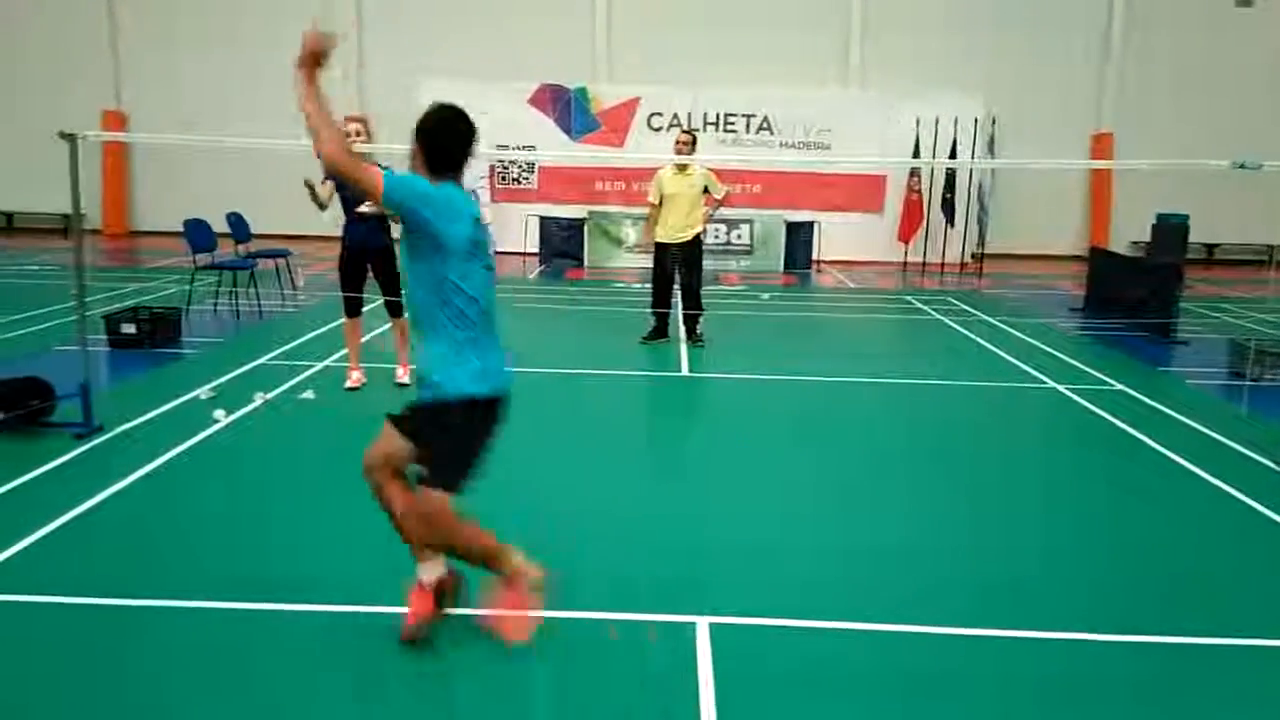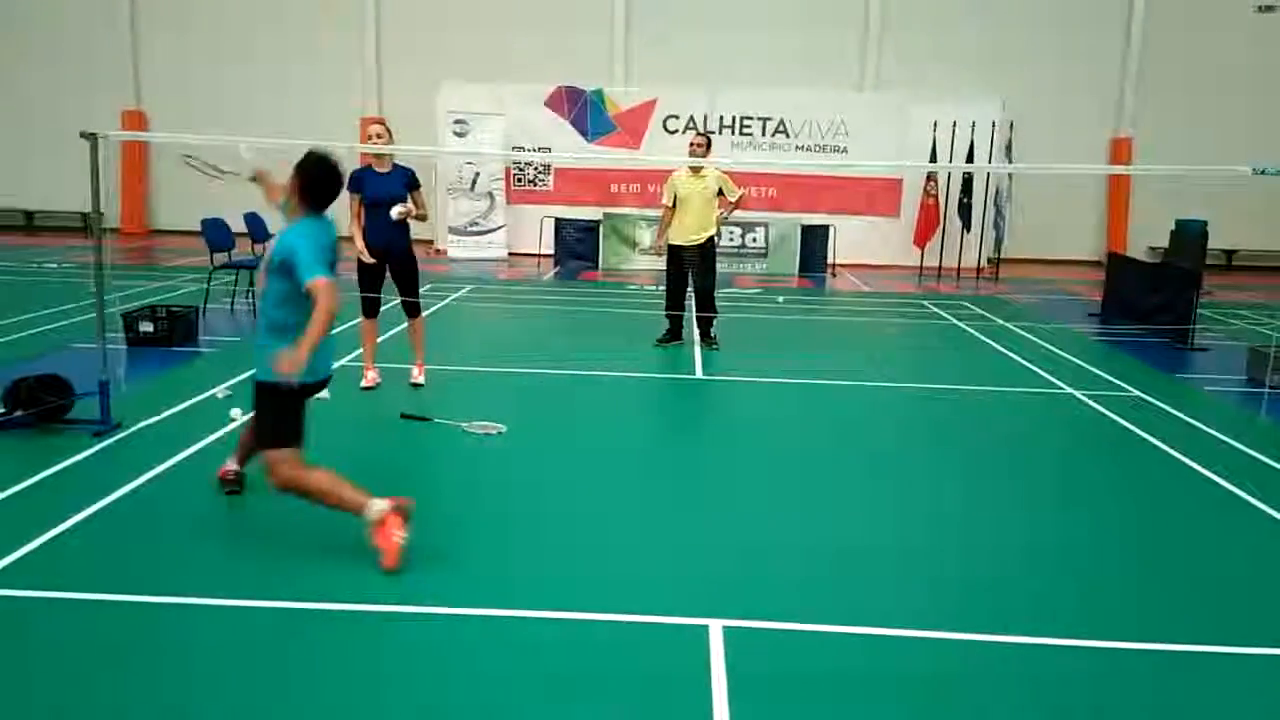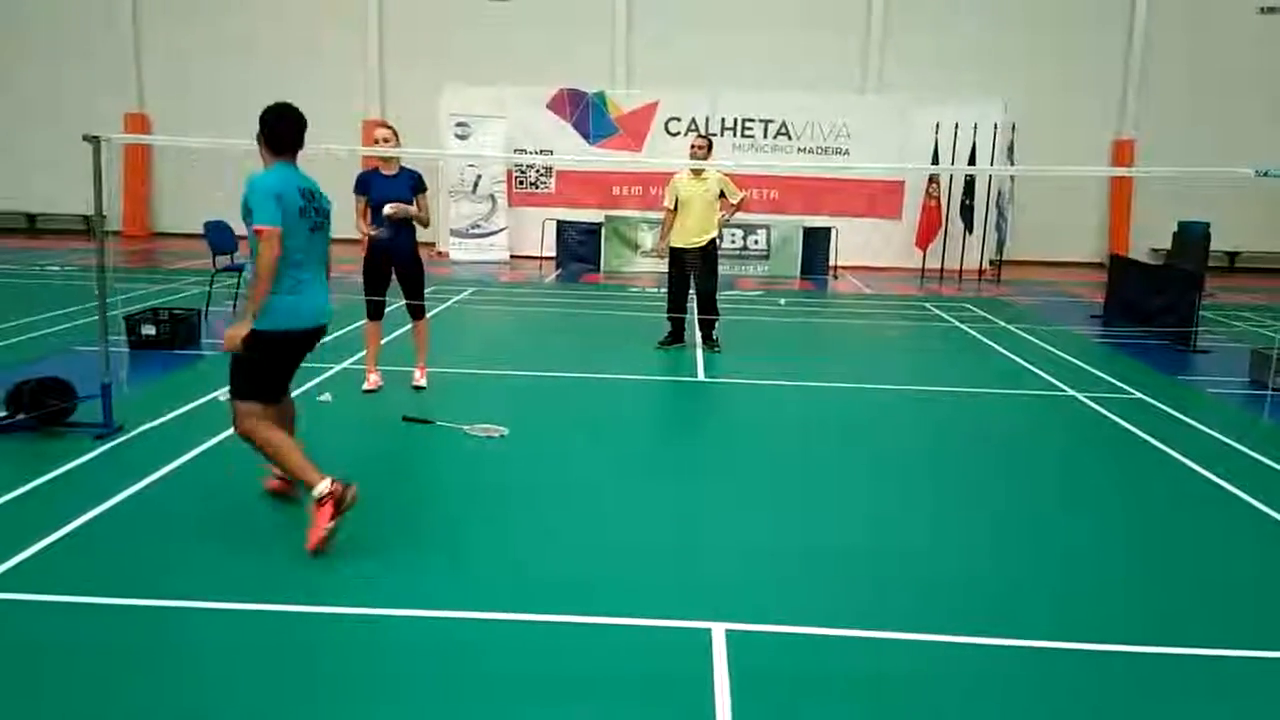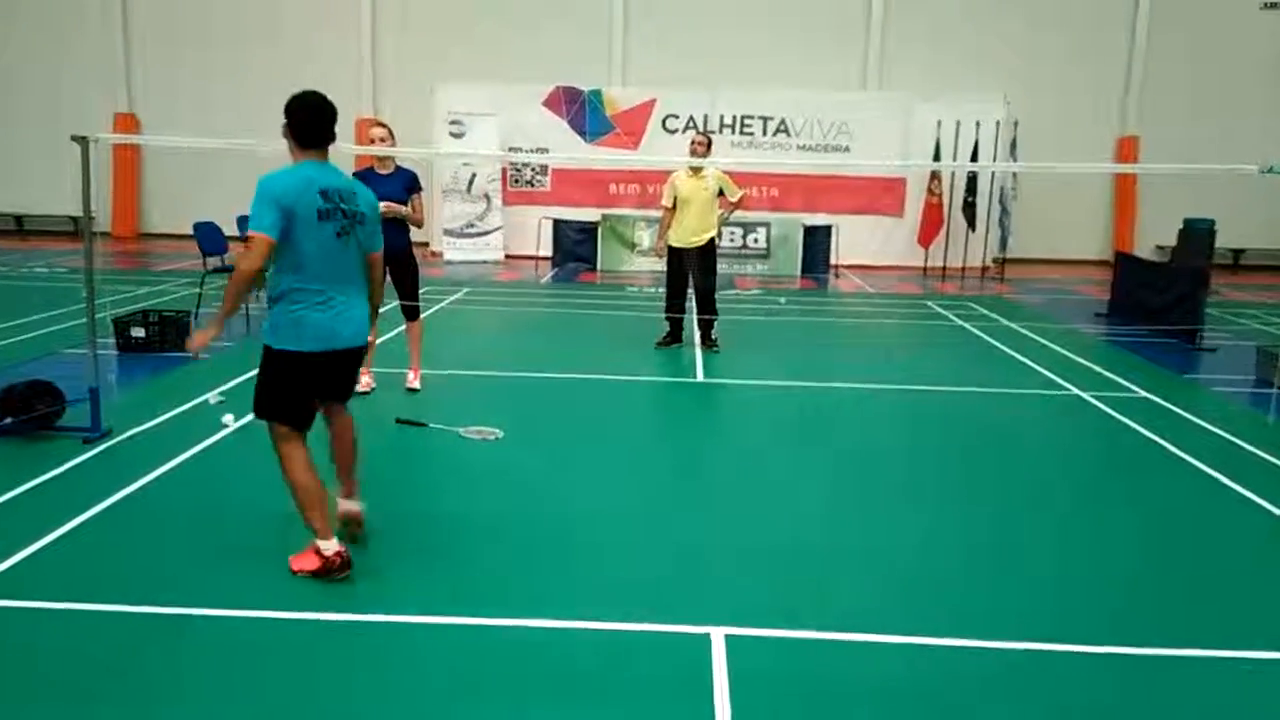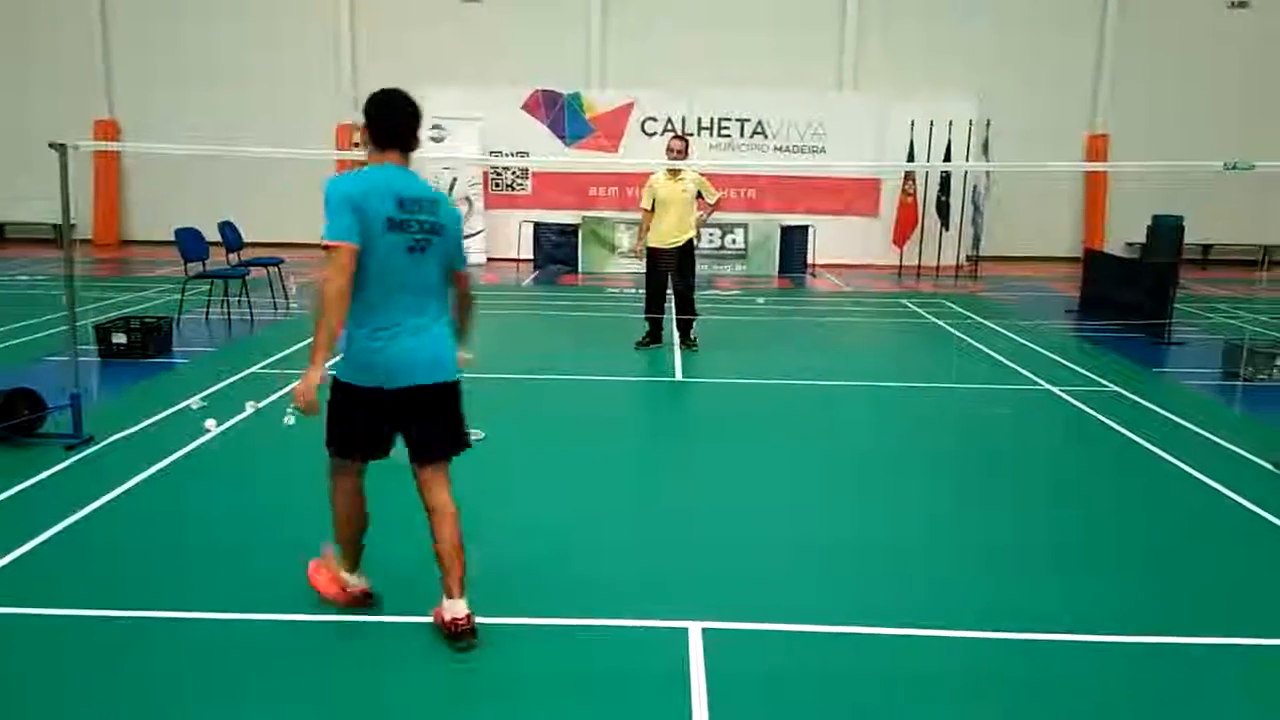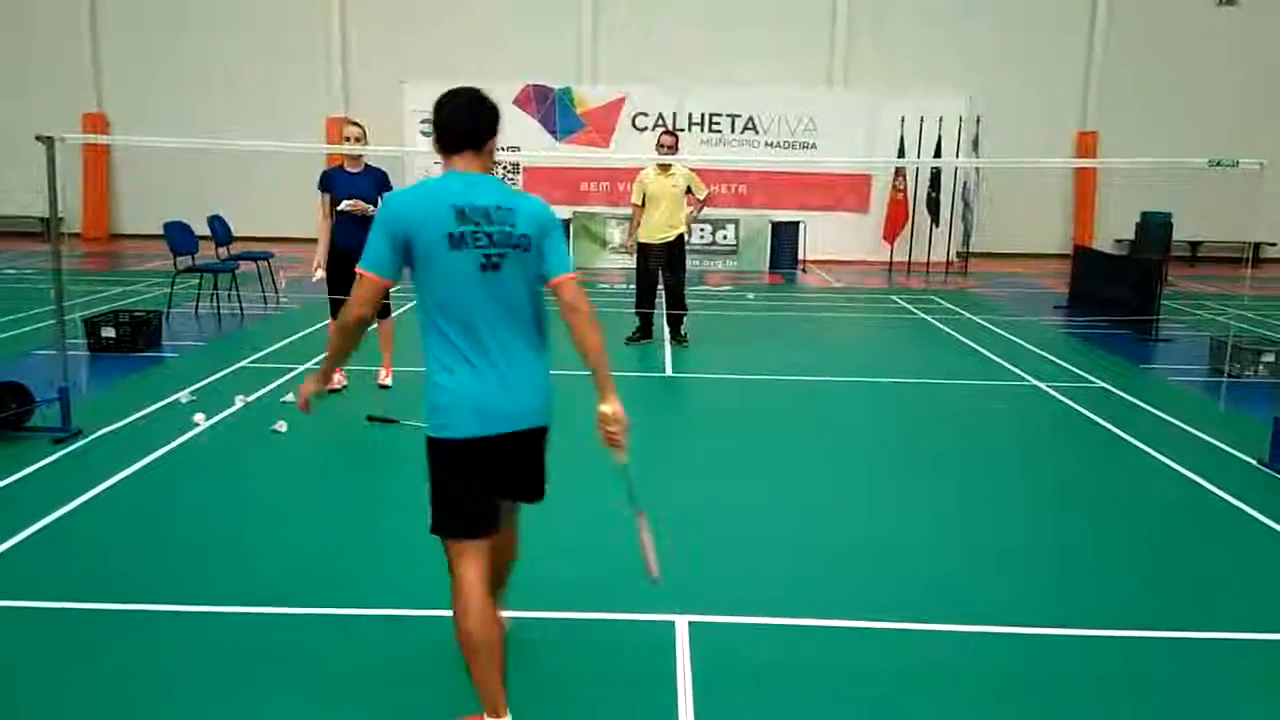
dt=0.4s
person 1, frame 1
left shoulder: (428, 200)
right shoulder: (458, 205)
left elbow: (337, 159)
left wrist: (308, 74)
left hip: (465, 387)
right hip: (449, 383)
left knee: (430, 510)
right knee: (380, 463)
left ankle: (518, 574)
right ankle: (435, 579)
person 1, frame 2
left shoulder: (299, 238)
right shoulder: (318, 224)
left elbow: (327, 302)
right elbow: (292, 208)
left wrist: (302, 351)
right wrist: (267, 182)
left hip: (289, 369)
right hip: (293, 364)
left knee: (286, 470)
right knee: (262, 425)
left ankle: (379, 510)
right ankle: (238, 467)
person 1, frame 3
left shoulder: (263, 184)
right shoulder: (312, 189)
left elbow: (271, 252)
left wrist: (245, 319)
left hip: (276, 318)
right hip: (312, 315)
left knee: (250, 419)
right knee: (274, 392)
left ankle: (325, 490)
right ankle: (288, 473)
person 1, frame 4
left shoulder: (276, 187)
right shoulder: (360, 194)
left elbow: (252, 263)
right elbow: (374, 272)
left wrist: (215, 327)
right wrist: (365, 326)
left hip: (295, 336)
right hip: (349, 334)
left knee: (288, 438)
right knee: (336, 410)
left ankle: (328, 547)
right ankle: (350, 502)
person 1, frame 5
left shoulder: (349, 189)
right shoulder: (442, 204)
left elbow: (340, 279)
right elbow: (462, 290)
left wrist: (315, 365)
right wrist: (455, 345)
left hip: (369, 367)
right hip: (436, 367)
left knee: (346, 472)
right knee: (436, 486)
left ankle: (350, 577)
right ankle: (455, 608)
person 1, frame 6
left shoulder: (404, 207)
right shoulder: (535, 212)
left elbow: (359, 310)
right elbow: (575, 307)
left wrist: (323, 376)
right wrist: (607, 397)
left hip: (461, 412)
right hip: (528, 406)
left knee: (466, 561)
right knee: (501, 514)
right ankle: (489, 617)
person 2, frame 1
right shoulder: (337, 172)
right elbow: (323, 202)
left wrist: (382, 207)
right wrist: (311, 189)
left hip: (381, 247)
right hip: (352, 249)
left knee: (395, 307)
right knee: (352, 310)
left ankle: (403, 365)
right ankle: (354, 369)
person 2, frame 2
left shoulder: (406, 174)
right shoulder: (359, 176)
left elbow: (424, 214)
right elbow: (355, 218)
left wrist: (412, 212)
right wrist: (359, 244)
left hip: (401, 250)
right hip: (371, 252)
left knee: (412, 308)
right knee: (369, 310)
left ankle: (418, 366)
right ankle: (370, 369)
person 2, frame 3
left shoulder: (413, 178)
right shoulder: (365, 179)
left elbow: (426, 220)
right elbow: (360, 219)
left wrist: (409, 211)
right wrist: (366, 231)
left hip: (407, 253)
right hip: (377, 253)
left knee: (417, 311)
right knee: (374, 312)
left ankle: (420, 369)
right ankle: (372, 372)
person 2, frame 4
left shoulder: (408, 177)
right shoulder: (360, 177)
left elbow: (419, 221)
left wrist: (399, 211)
left hip: (400, 252)
left knee: (411, 311)
left ankle: (414, 371)
right ankle: (365, 373)
person 2, frame 5
left shoulder: (387, 181)
right shoulder: (339, 183)
left elbow: (398, 219)
right elbow: (336, 222)
left wrist: (378, 215)
right wrist: (348, 227)
left hip: (382, 255)
right hip: (352, 256)
left knee: (390, 314)
right knee: (348, 315)
left ankle: (392, 371)
right ankle: (348, 373)
person 2, frame 6
left shoulder: (378, 176)
right shoulder: (329, 176)
right elbow: (326, 219)
left wrist: (370, 210)
right wrist: (320, 254)
right hip: (340, 253)
left knee: (381, 309)
right knee: (337, 311)
left ankle: (385, 368)
right ankle: (336, 372)
person 3, frame 1
left shoulder: (703, 174)
right shoulder: (662, 175)
left elbow: (721, 193)
right elbow: (655, 208)
left wrist: (710, 211)
right wrist: (648, 234)
left hip: (690, 240)
right hip: (664, 240)
left knee: (691, 288)
right knee: (661, 287)
left ankle: (693, 330)
right ankle: (660, 329)
person 3, frame 2
left shoulder: (717, 177)
right shoulder: (676, 177)
left elbow: (736, 196)
right elbow: (668, 209)
left wrist: (724, 215)
right wrist: (661, 236)
left hip: (704, 242)
right hip: (677, 242)
left knee: (705, 290)
right knee: (674, 290)
left ankle: (707, 333)
right ankle: (674, 331)
person 3, frame 3
left shoulder: (719, 179)
right shoulder: (677, 180)
left elbow: (738, 198)
right elbow: (670, 212)
left wrist: (726, 217)
right wrist: (662, 239)
left hip: (706, 245)
right hip: (679, 244)
left knee: (707, 293)
right knee: (676, 293)
left ankle: (709, 336)
right ankle: (676, 334)
person 3, frame 4
left shoulder: (718, 177)
right shoulder: (675, 178)
left elbow: (737, 196)
right elbow: (668, 211)
left wrist: (725, 215)
right wrist: (661, 239)
left hip: (705, 244)
right hip: (678, 244)
left knee: (705, 292)
right knee: (675, 292)
left ankle: (707, 335)
right ankle: (674, 334)
person 3, frame 5
left shoulder: (695, 179)
right shoulder: (654, 180)
left elbow: (715, 198)
right elbow: (647, 213)
left wrist: (704, 217)
right wrist: (640, 240)
left hip: (683, 244)
right hip: (657, 245)
left knee: (684, 293)
right knee: (654, 293)
left ankle: (686, 335)
right ankle: (653, 334)
person 3, frame 6
left shoulder: (685, 174)
right shoulder: (644, 176)
left elbow: (704, 195)
right elbow: (637, 208)
left wrist: (694, 213)
right wrist: (631, 235)
left hip: (674, 240)
right hip: (647, 240)
left knee: (675, 288)
right knee: (645, 288)
left ankle: (676, 330)
right ankle: (644, 329)
